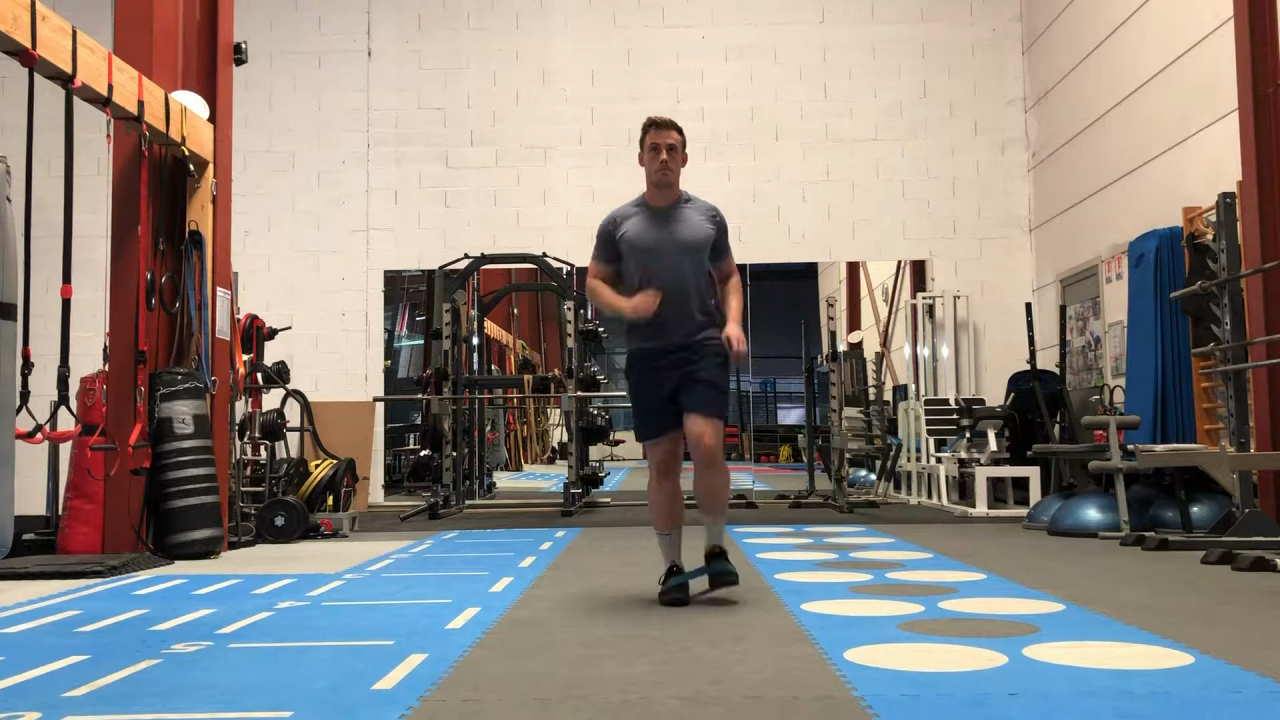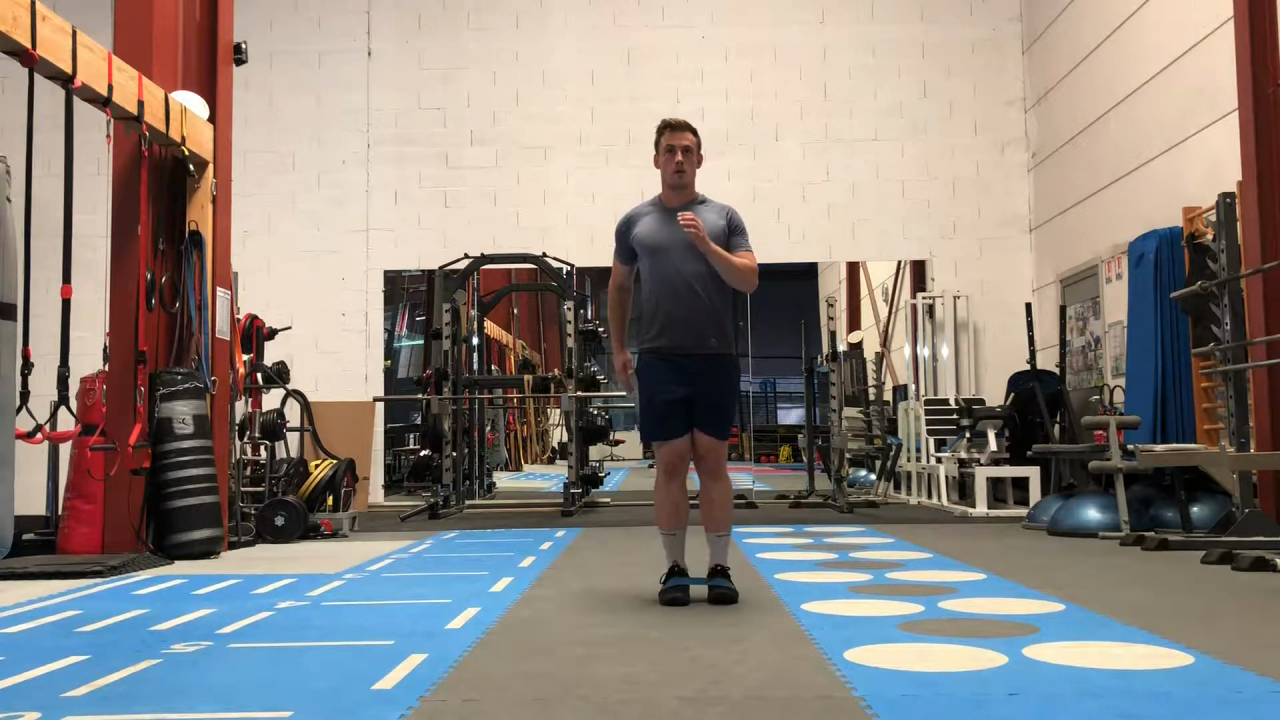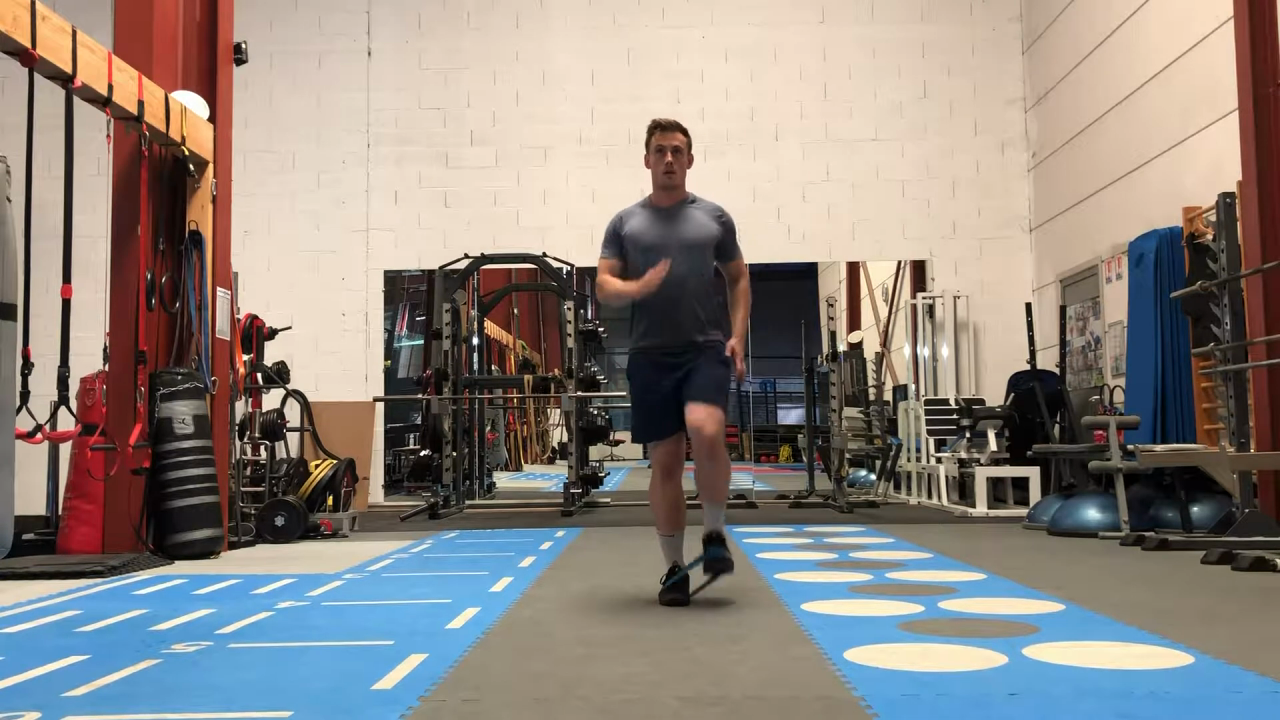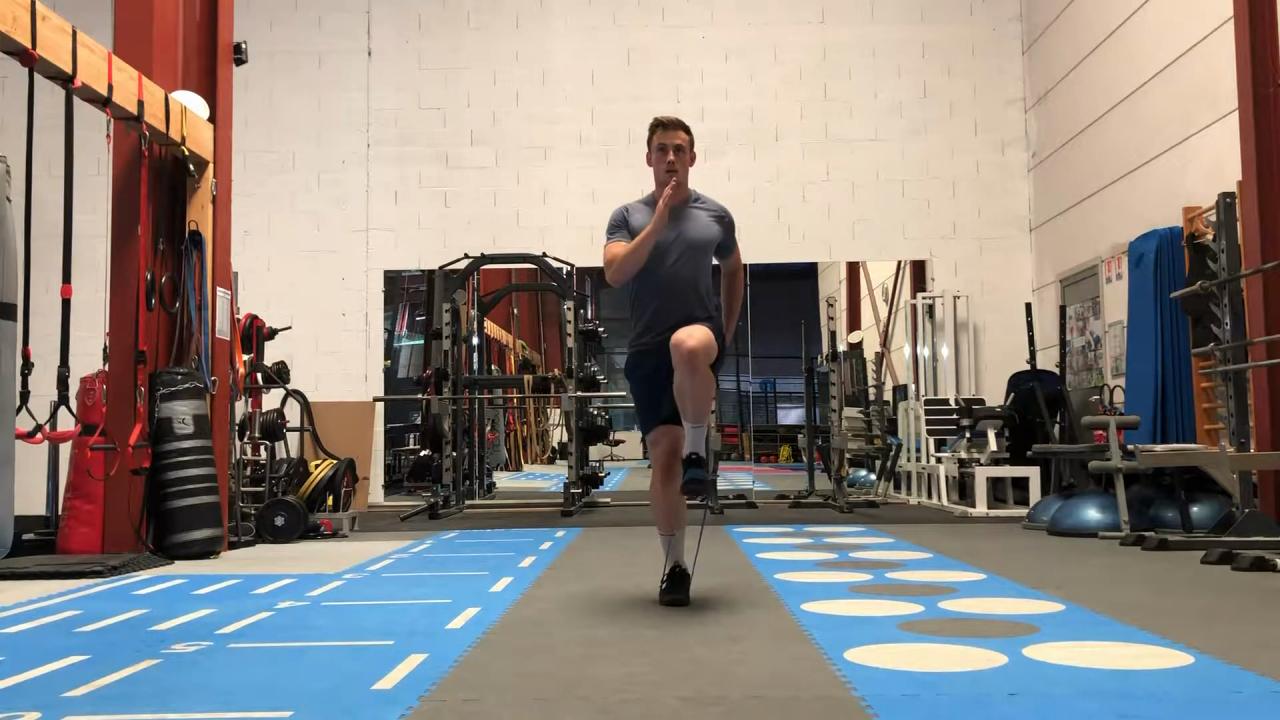
dt=0.5s
person 1, frame 1
left shoulder: (708, 216)
right shoulder: (618, 222)
left elbow: (728, 276)
right elbow: (595, 282)
left wrist: (733, 323)
right wrist: (624, 305)
left hip: (703, 349)
right hip: (649, 358)
left knee: (706, 449)
right knee: (664, 462)
left ankle: (716, 551)
right ankle: (672, 568)
person 1, frame 2
left shoulder: (724, 216)
right shoulder: (634, 221)
left elbow: (749, 279)
right elbow: (619, 287)
left wrist: (706, 244)
right wrist: (618, 349)
left hip: (715, 358)
right hip: (658, 361)
left knee: (712, 462)
right knee: (670, 464)
left ankle: (719, 568)
right ankle: (675, 569)
person 1, frame 3
left shoulder: (715, 216)
right shoulder: (625, 222)
left elbow: (738, 278)
right elbow: (602, 286)
left wrist: (738, 335)
right wrist: (636, 288)
left hip: (704, 347)
right hip: (650, 355)
left knee: (707, 435)
right knee: (665, 461)
left ankle: (714, 534)
right ankle: (674, 567)
person 1, frame 4
left shoulder: (716, 215)
right shoulder: (628, 215)
left elbow: (733, 271)
right elbow: (614, 273)
left wrist: (726, 332)
right wrist: (657, 223)
left hip: (699, 333)
right hip: (648, 349)
left knee: (687, 345)
right knee: (662, 459)
left ankle: (695, 451)
right ankle: (675, 567)
